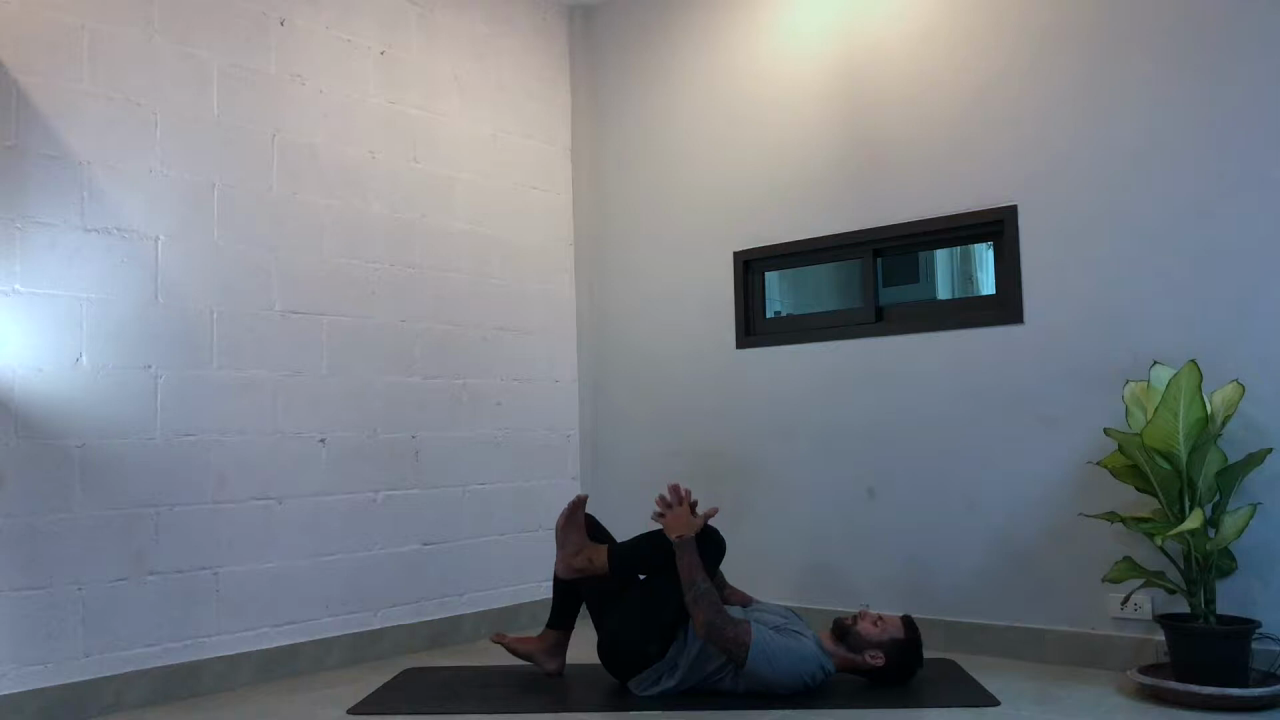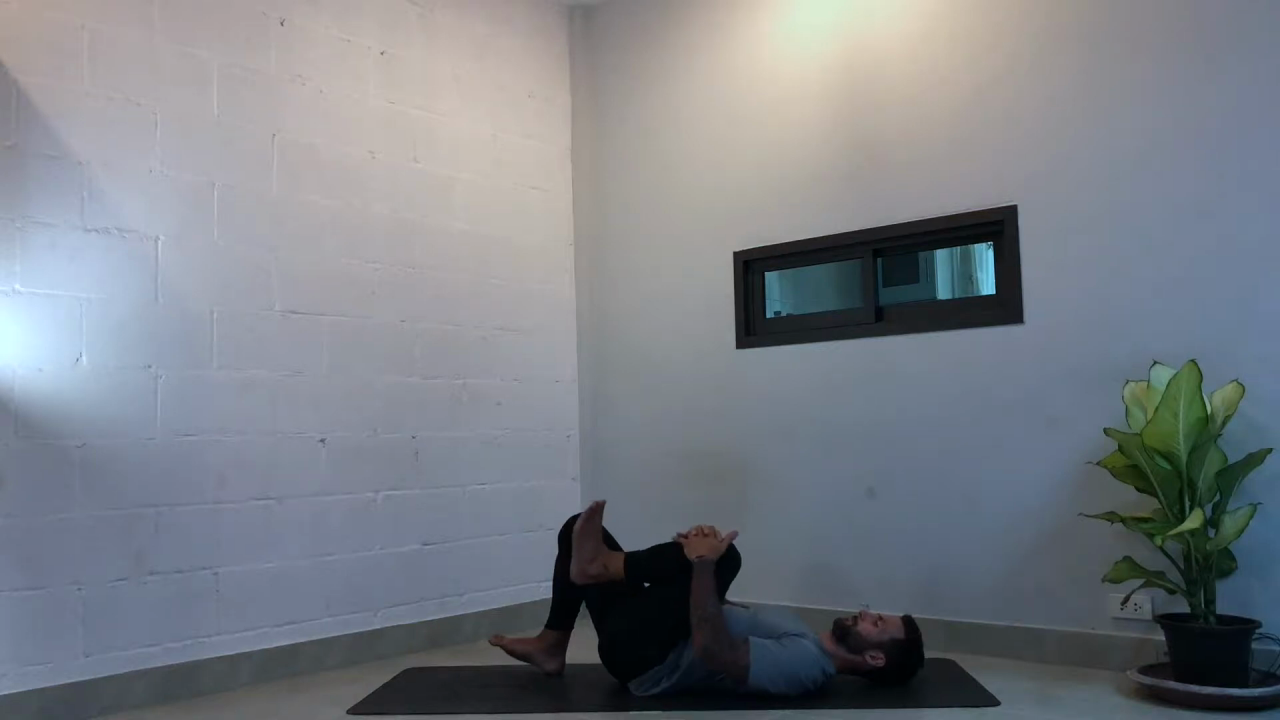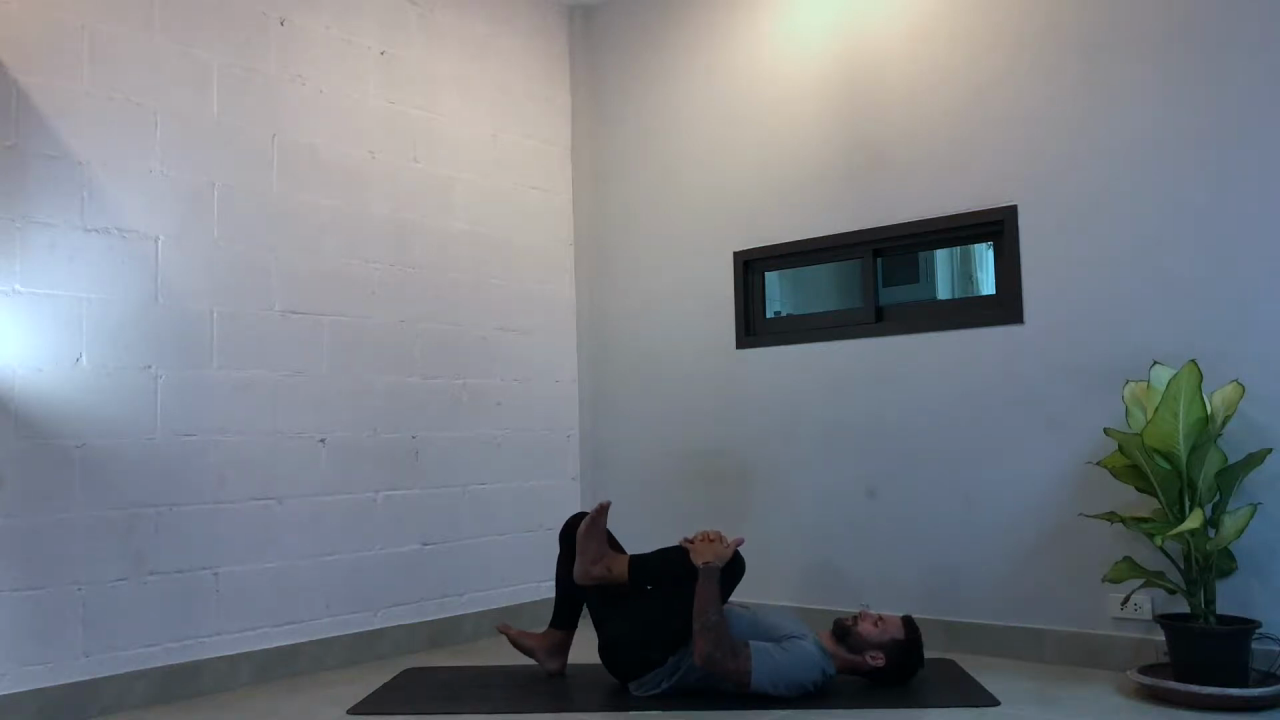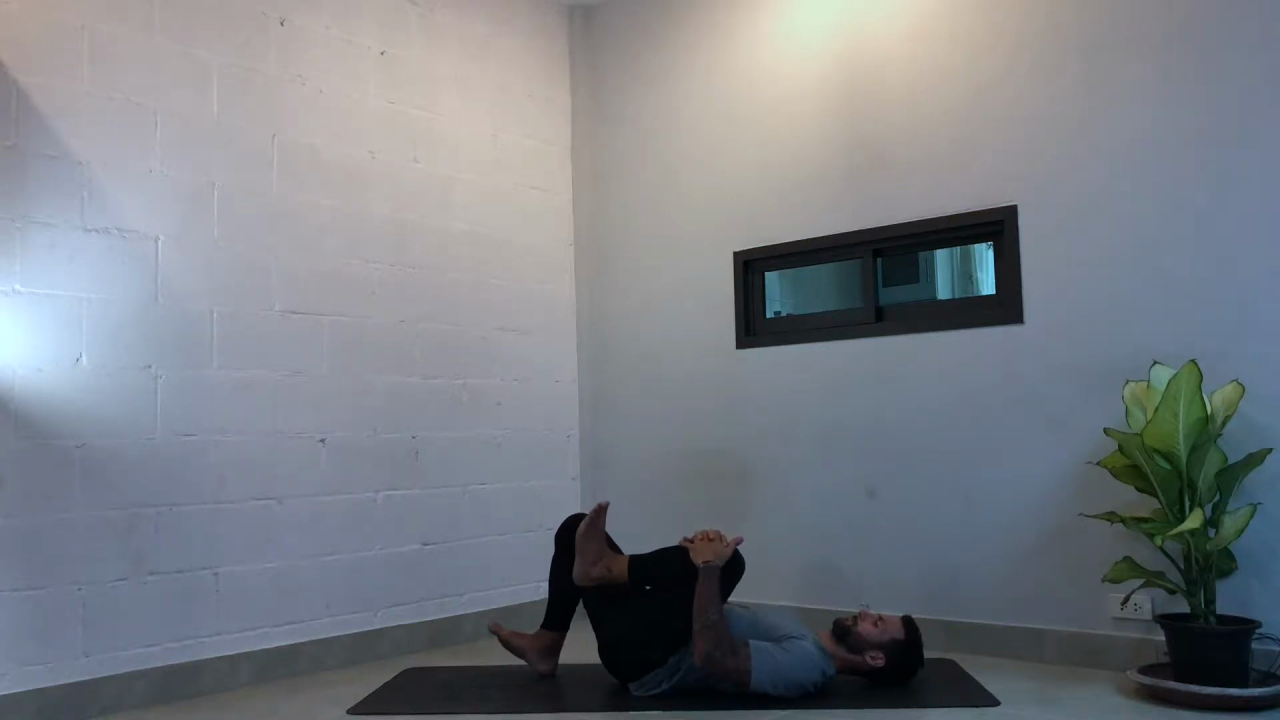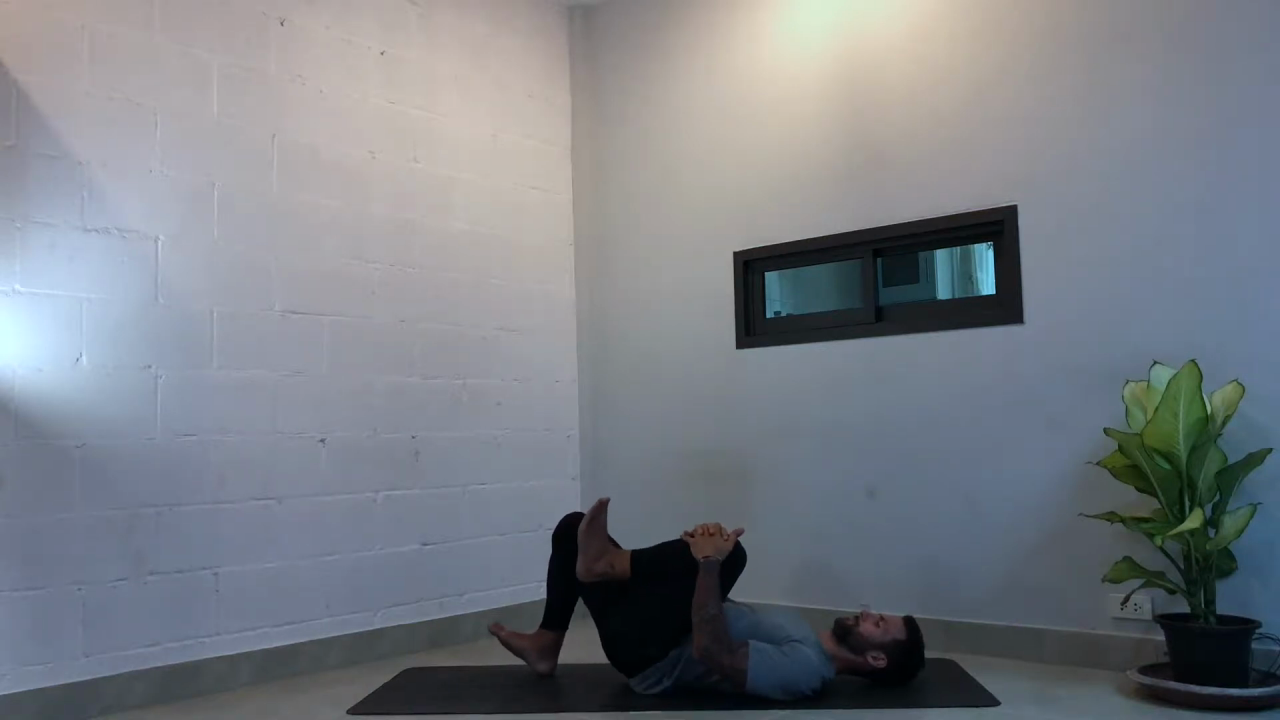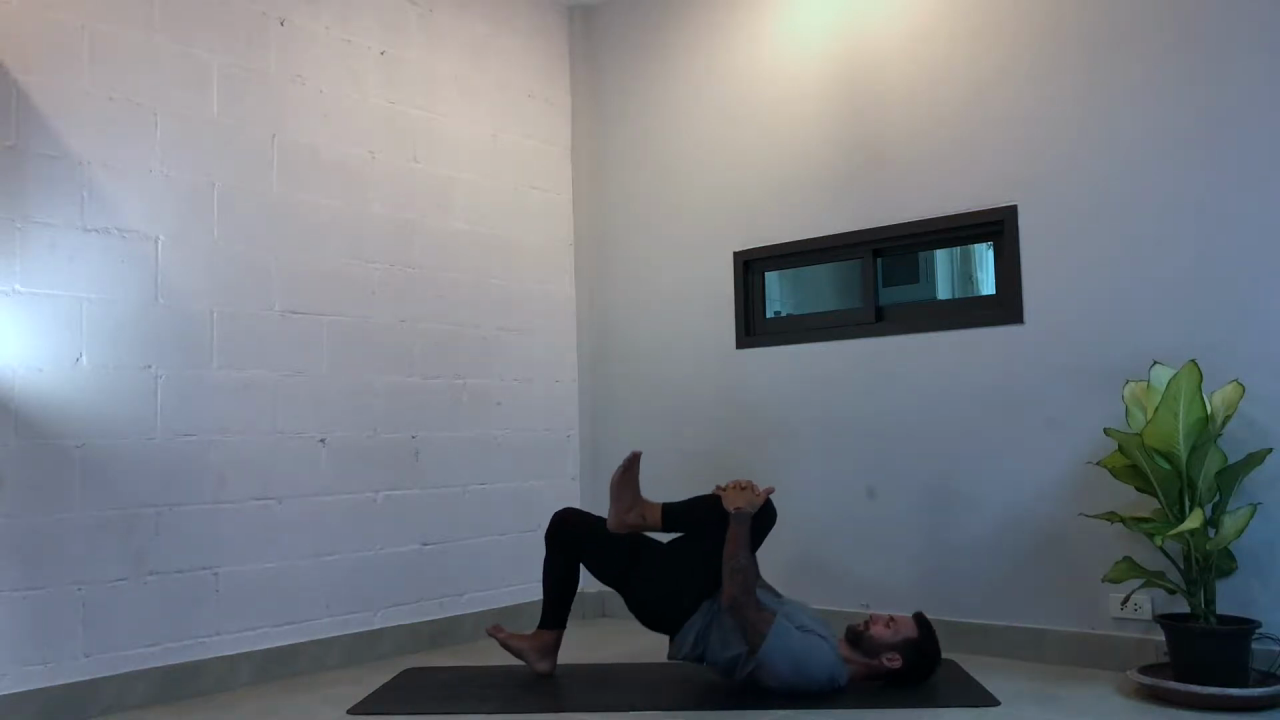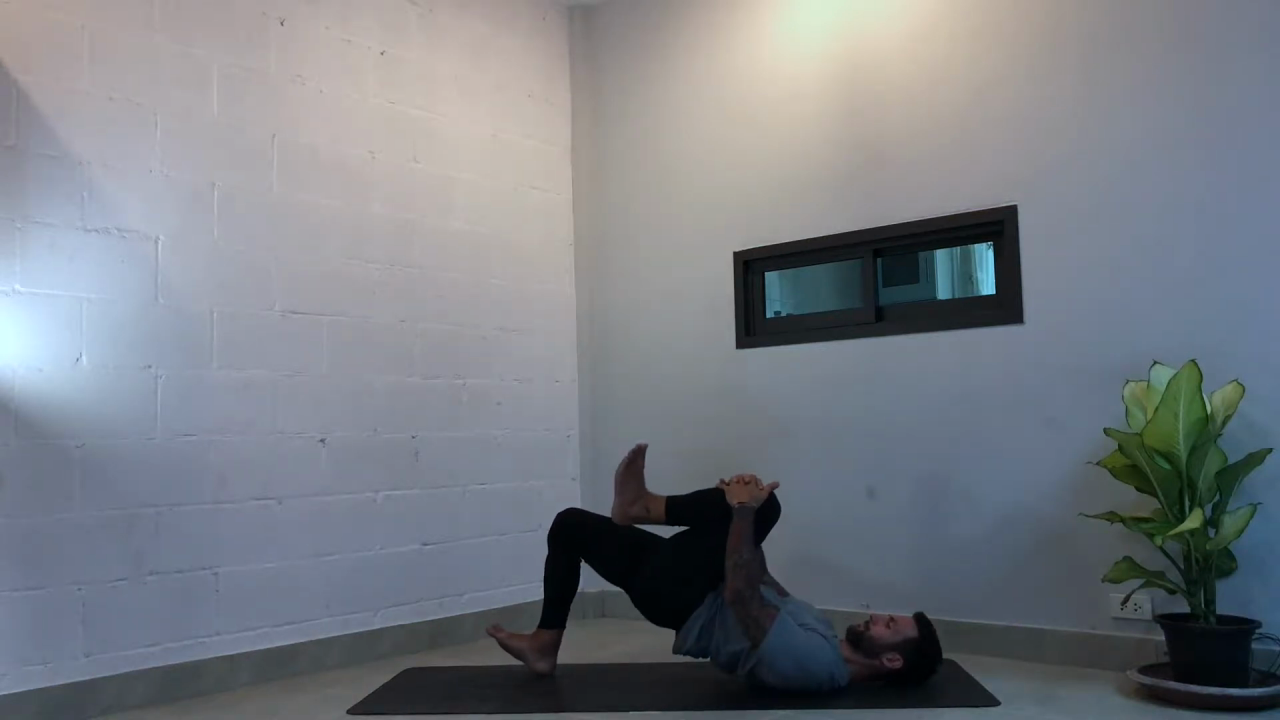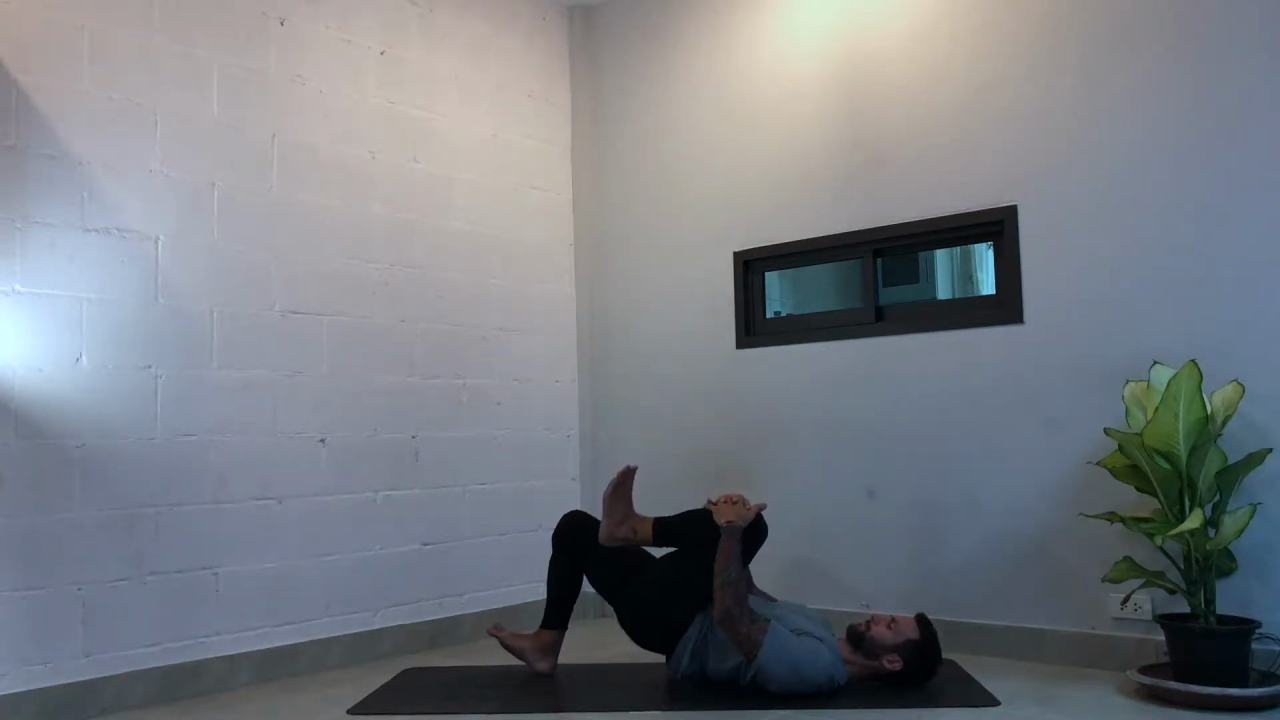
dt=0.5s
person 1, frame 1
left shoulder: (801, 661)
right shoulder: (797, 631)
left elbow: (711, 625)
right elbow: (726, 595)
left wrist: (683, 541)
right wrist: (686, 534)
left hip: (640, 658)
right hip: (645, 635)
left knee: (706, 542)
right knee: (584, 525)
left ankle: (585, 560)
right ankle: (552, 645)
person 1, frame 2
left shoulder: (805, 664)
right shoulder: (802, 638)
left elbow: (710, 648)
right elbow: (720, 614)
left wrist: (703, 563)
right wrist: (702, 560)
left hip: (640, 657)
right hip: (643, 634)
left knee: (724, 556)
right knee: (577, 528)
left ankle: (601, 565)
right ankle: (552, 646)
person 1, frame 3
left shoulder: (806, 665)
right shoulder: (801, 640)
left elbow: (711, 655)
right elbow: (716, 619)
left wrist: (708, 569)
right wrist: (707, 564)
left hip: (639, 657)
right hip: (645, 631)
left knee: (726, 564)
right knee: (580, 526)
left ankle: (606, 567)
right ankle: (555, 643)
person 1, frame 4
left shoulder: (807, 664)
right shoulder: (802, 641)
left elbow: (712, 655)
right elbow: (712, 621)
left wrist: (709, 568)
right wrist: (707, 560)
left hip: (639, 656)
right hip: (644, 633)
left knee: (727, 563)
right knee: (575, 528)
left ankle: (605, 567)
right ankle: (546, 646)
person 1, frame 5
left shoulder: (805, 669)
right shoulder: (802, 640)
left elbow: (709, 651)
right elbow: (719, 615)
left wrist: (709, 563)
right wrist: (708, 558)
left hip: (643, 649)
right hip: (655, 628)
left knee: (728, 557)
right knee: (572, 528)
left ankle: (607, 563)
right ankle: (546, 645)
person 1, frame 6
left shoulder: (815, 666)
right shoulder: (822, 643)
left elbow: (738, 602)
right elbow: (757, 590)
left wrist: (739, 518)
right wrist: (741, 516)
left hip: (674, 603)
right hip: (683, 594)
left knee: (758, 511)
right knee: (565, 524)
left ankle: (636, 514)
right ankle: (545, 645)
person 1, frame 7
left shoulder: (815, 664)
right shoulder: (824, 642)
left elbow: (741, 596)
right elbow: (764, 585)
left wrist: (743, 511)
right wrist: (746, 511)
left hip: (679, 597)
right hip: (695, 590)
left knee: (762, 506)
right knee: (568, 525)
left ankle: (641, 506)
right ankle: (545, 645)
person 1, frame 8
left shoulder: (816, 666)
right shoulder: (821, 638)
left elbow: (730, 614)
right elbow: (750, 597)
left wrist: (730, 531)
right wrist: (729, 532)
left hip: (667, 622)
right hip: (679, 611)
left knee: (748, 526)
right knee: (573, 526)
left ankle: (630, 529)
right ankle: (546, 647)
